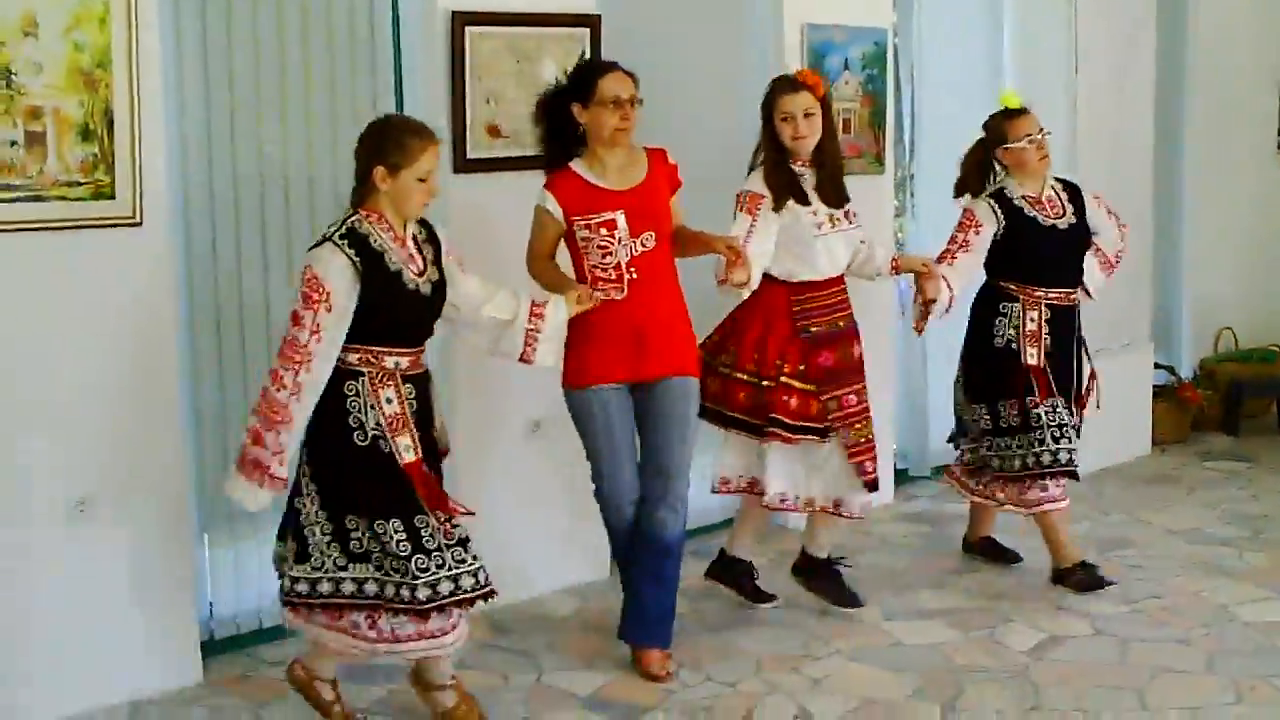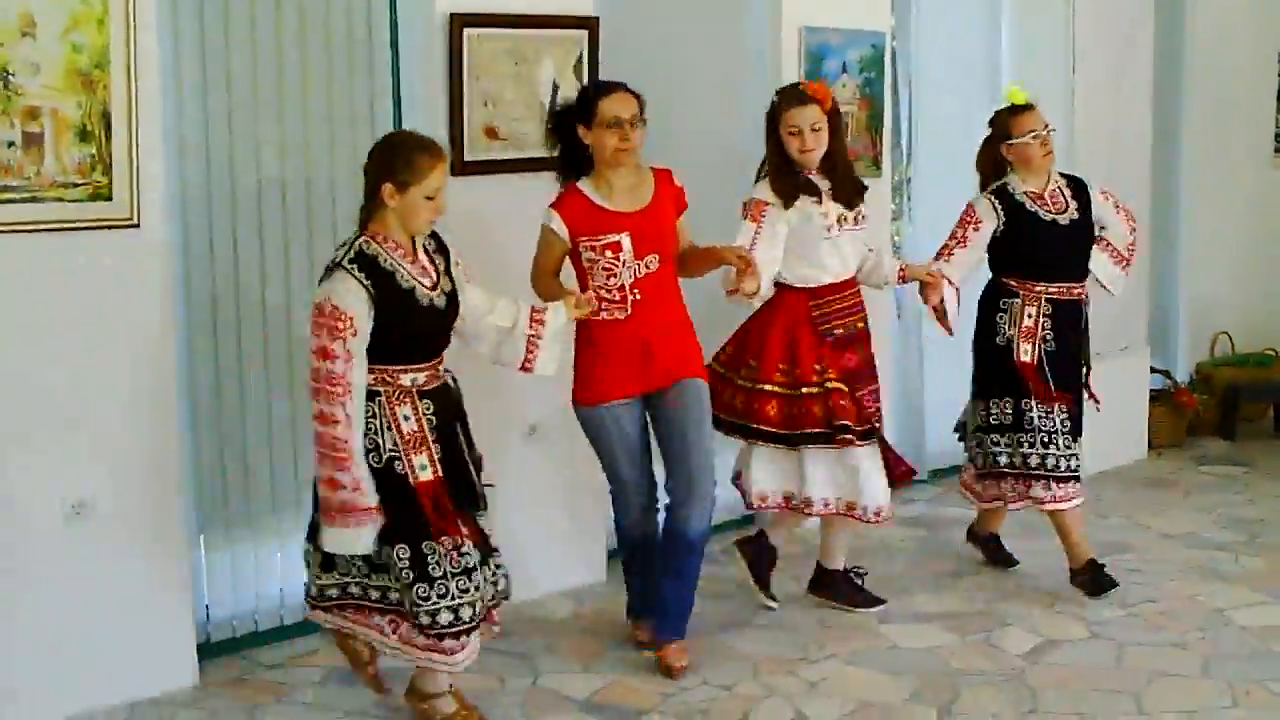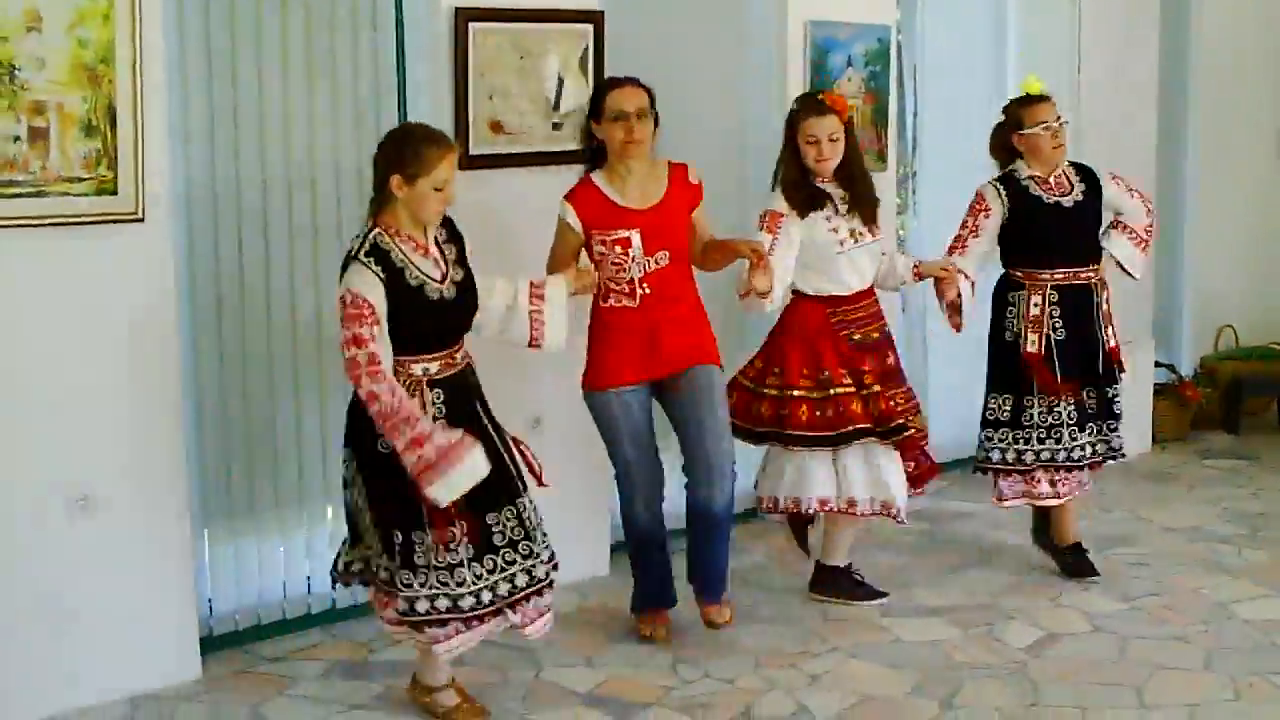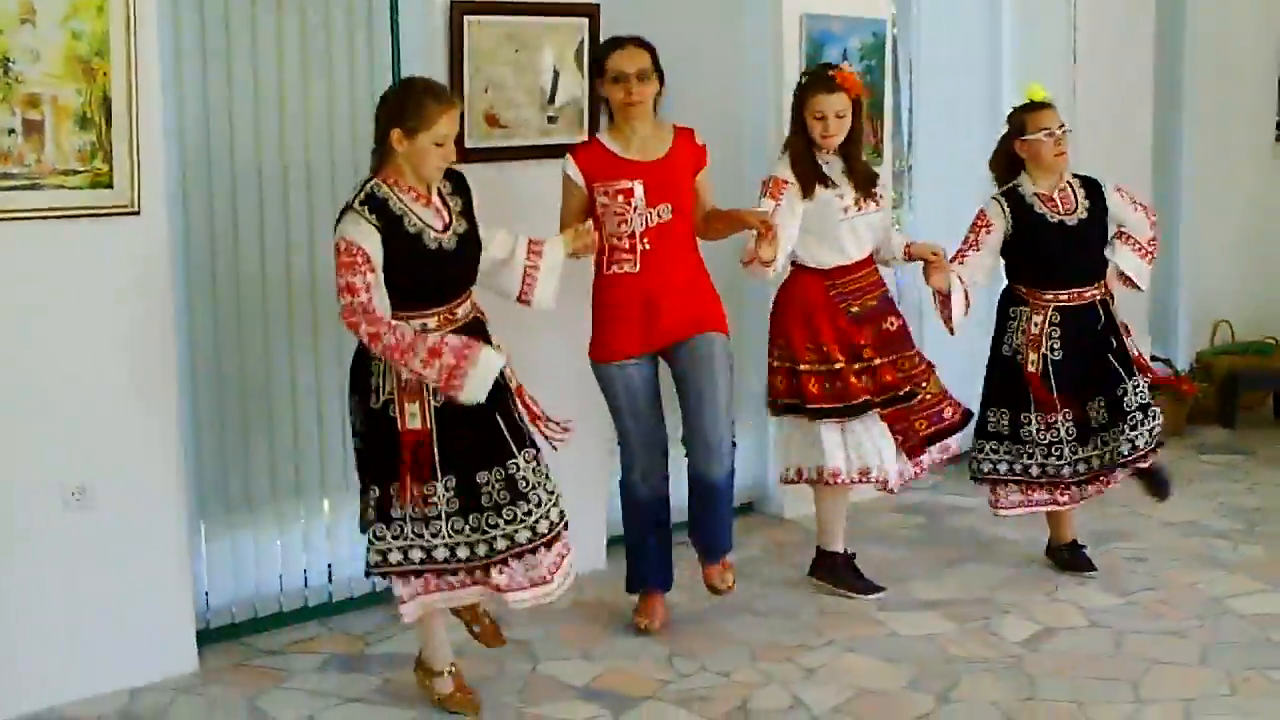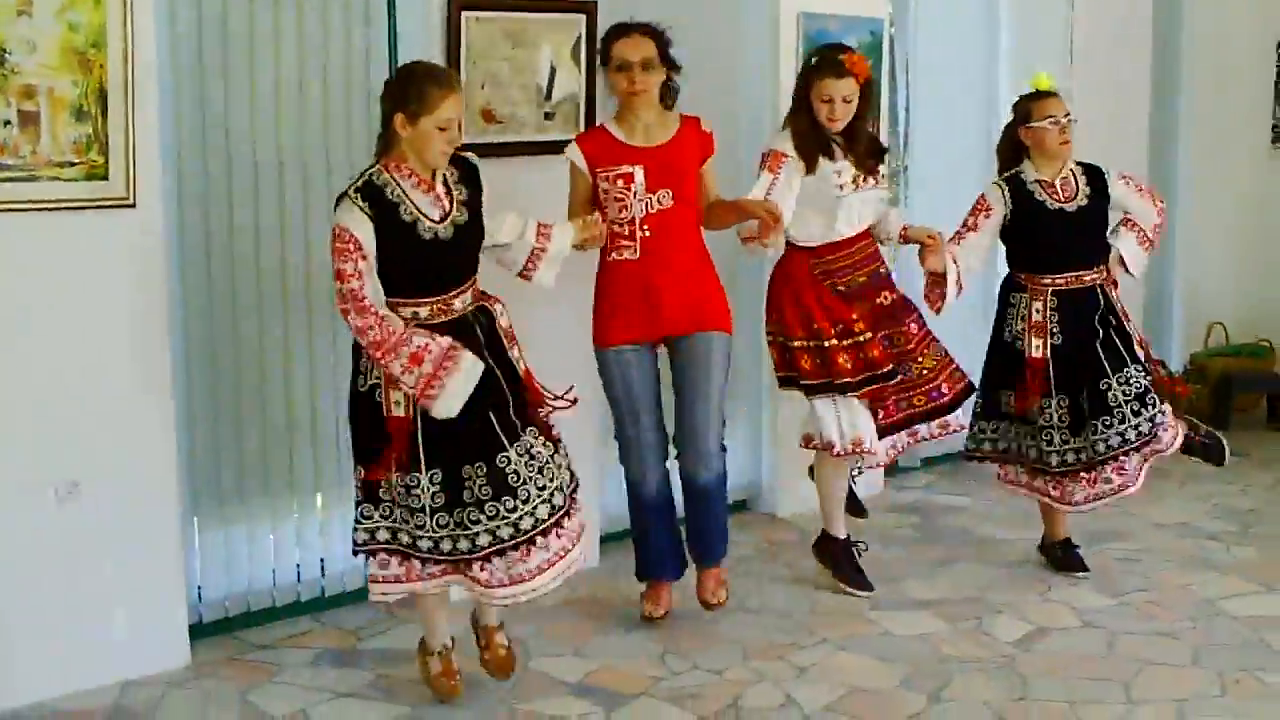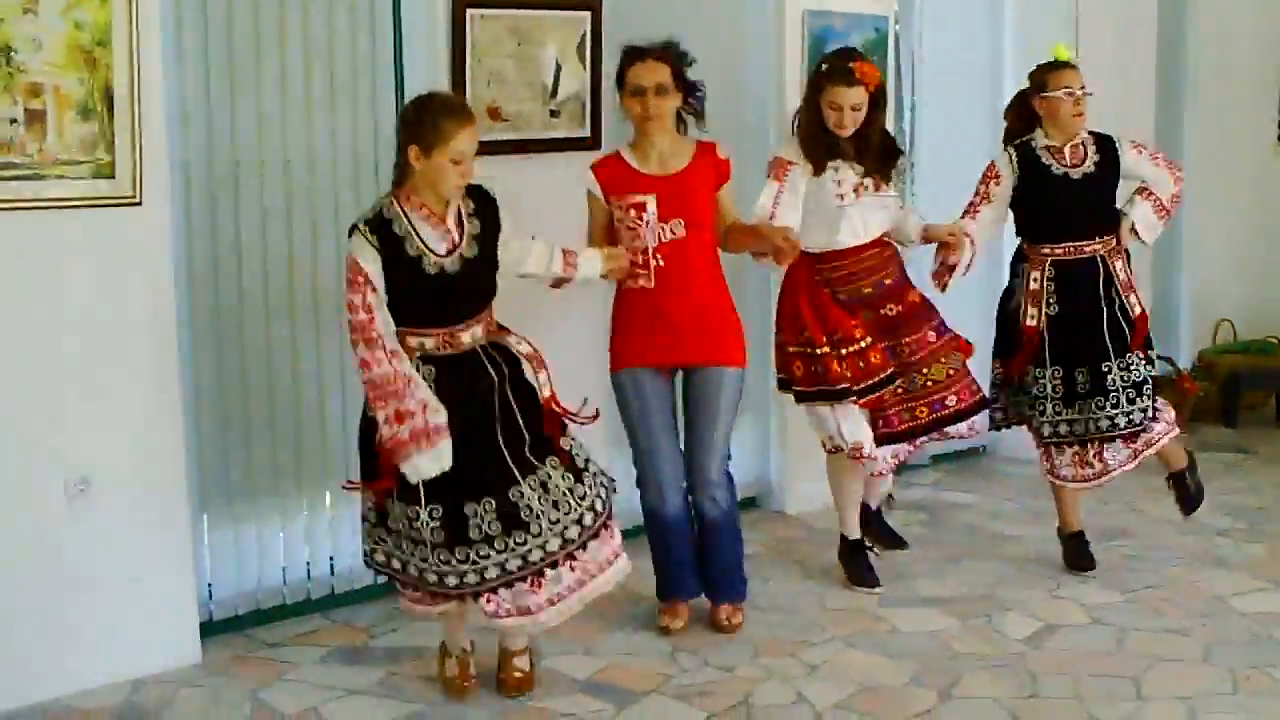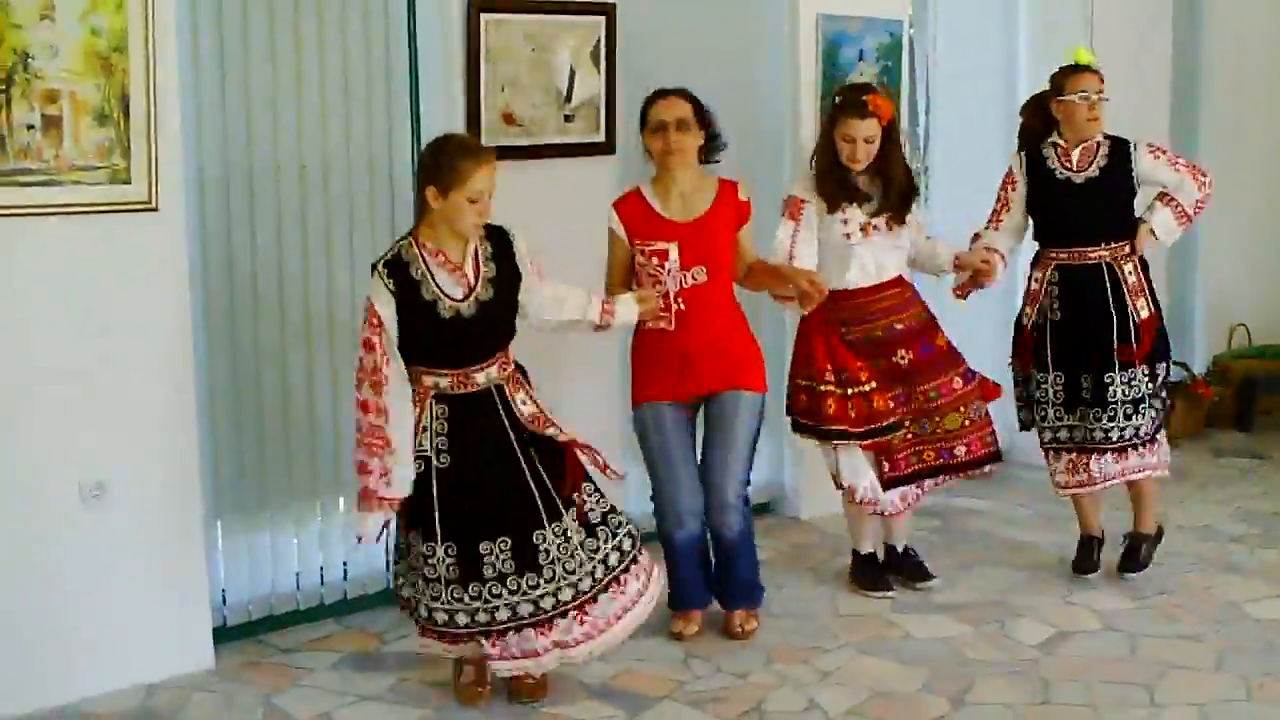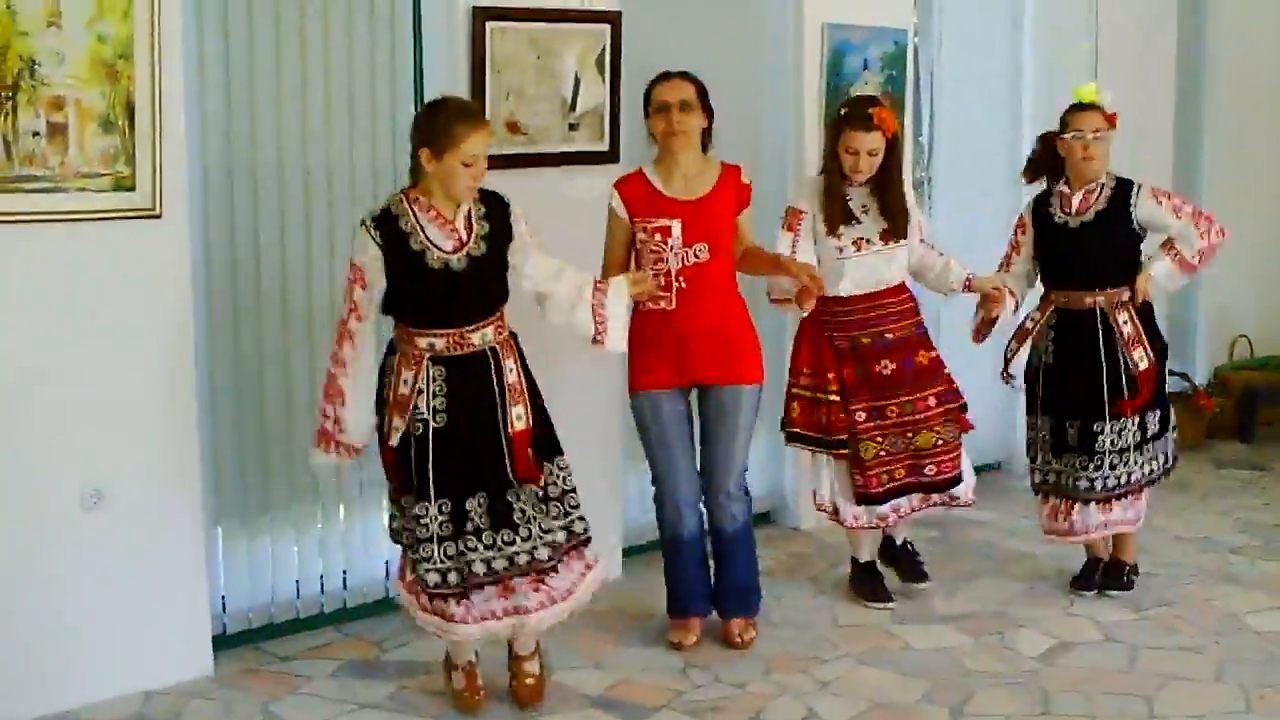
dt=0.1s
person 1, frame 1
left shoulder: (424, 240)
right shoulder: (341, 256)
left elbow: (478, 306)
right elbow: (301, 358)
left wrist: (562, 307)
right wrist: (266, 455)
left hip: (407, 410)
right hip: (363, 417)
left knee: (370, 560)
right knee: (420, 549)
left ankle: (315, 668)
person 1, frame 2
left shoulder: (434, 250)
right shoulder: (350, 279)
left elbow: (479, 322)
right elbow: (334, 390)
left wrist: (561, 314)
right wrist: (347, 488)
left hip: (437, 417)
right hip: (387, 432)
left knee: (430, 560)
right knee: (436, 559)
left ankle: (358, 624)
person 1, frame 3
left shoulder: (446, 237)
right shoulder: (367, 270)
left elbow: (485, 303)
right elbow: (372, 378)
left wrist: (561, 286)
right wrist: (438, 449)
left hip: (459, 401)
right hip: (405, 423)
left knee: (488, 536)
right knee: (436, 552)
person 1, frame 4
left shoulder: (455, 191)
right shoulder: (362, 221)
left elbow: (489, 255)
right elbow: (370, 324)
left wrist: (561, 245)
right wrist: (448, 360)
left hip: (469, 360)
right hip: (406, 380)
left knee: (498, 491)
right knee: (429, 515)
left ankle: (471, 593)
right ankle: (435, 662)
person 1, frame 5
left shoulder: (464, 176)
right shoulder: (360, 208)
left elbow: (498, 233)
right elbow: (363, 311)
left wrist: (569, 233)
right wrist: (436, 363)
left hip: (477, 352)
right hip: (404, 370)
left knee: (503, 481)
right knee: (424, 503)
left ankle: (490, 620)
right ankle: (436, 643)
person 1, frame 6
left shoulder: (482, 208)
right shoulder: (374, 239)
left elbow: (519, 255)
right elbow: (373, 347)
left wrist: (594, 260)
right wrist: (417, 426)
left hip: (496, 377)
right hip: (422, 391)
left knee: (525, 507)
right knee: (443, 529)
left ankle: (515, 640)
right ankle: (457, 643)
person 1, frame 7
left shoulder: (502, 249)
right shoulder: (392, 278)
left elbow: (548, 301)
right elbow: (381, 384)
left wrist: (625, 305)
right wrist: (384, 484)
left hip: (507, 414)
right hip: (436, 430)
left knee: (546, 542)
right knee: (459, 562)
left ankle: (530, 660)
right ankle: (473, 656)
person 1, frame 8
left shoulder: (498, 215)
right shoulder: (381, 236)
left elbow: (547, 279)
right elbow: (356, 333)
left wrist: (621, 293)
right wrist: (345, 422)
left hip: (498, 382)
right hip: (423, 394)
left knee: (520, 519)
right knee: (441, 532)
left ankle: (525, 651)
right ankle: (462, 656)
person 2, frame 1
left shoulder: (662, 169)
right shoulder: (562, 191)
right elbow: (539, 262)
left wrist: (711, 241)
right wrist: (571, 291)
left hip: (669, 350)
right hip: (597, 356)
left knee: (668, 489)
right knee: (619, 490)
left ankle: (648, 632)
right ankle: (640, 593)
person 2, frame 2
left shoulder: (667, 188)
right shoulder: (567, 210)
right elbow: (542, 281)
left wrist: (720, 256)
right wrist: (575, 301)
left hip: (676, 358)
right hip: (605, 371)
left knee: (695, 486)
right knee: (633, 497)
left ankle: (672, 627)
right ankle: (644, 606)
person 2, frame 3
left shoulder: (684, 182)
right shoulder: (581, 202)
right elbow: (559, 271)
left wrist: (737, 249)
left hip: (689, 346)
right hip: (616, 359)
left knee: (714, 468)
right knee: (640, 486)
left ankle: (710, 583)
right ankle: (649, 600)
person 2, frame 4
left shoulder: (688, 146)
right shoulder: (584, 162)
right elbow: (569, 239)
left wrist: (744, 218)
left hip: (694, 313)
right hip: (620, 325)
left knee: (711, 439)
right knee: (643, 458)
left ankle: (713, 544)
right ankle: (650, 582)
person 2, frame 5
left shoulder: (695, 135)
right shoulder: (590, 149)
right elbow: (576, 228)
left wrist: (748, 208)
left hip: (696, 304)
right hip: (622, 314)
left knee: (699, 443)
right knee: (642, 450)
left ankle: (709, 556)
right ankle: (659, 572)
person 2, frame 6
left shoulder: (712, 161)
right shoulder: (606, 175)
right elbow: (597, 253)
left wrist: (768, 235)
left hip: (712, 337)
right hip: (639, 344)
left knee: (707, 475)
right knee: (660, 480)
left ankle: (725, 589)
right ankle: (678, 590)
person 2, frame 7
left shoulder: (732, 199)
right shoulder: (627, 212)
right elbow: (615, 292)
left wrist: (787, 275)
left hip: (732, 366)
right hip: (659, 375)
left knee: (723, 496)
right knee: (678, 507)
left ankle: (741, 596)
right ankle: (690, 598)
person 2, frame 8
left shoulder: (733, 183)
right shoulder: (630, 192)
right elbow: (610, 275)
left wrist: (787, 265)
left hip: (729, 351)
right hip: (656, 359)
left knee: (725, 488)
right knee: (676, 494)
left ankle: (739, 604)
right ankle: (689, 604)
person 3, frame 1
left shoulder: (829, 180)
right shoulder: (764, 186)
right elbow: (746, 255)
left wrist: (898, 262)
right wrist: (737, 272)
left hip: (830, 318)
right hip: (786, 323)
left knee: (786, 455)
right knee: (829, 449)
left ankle: (734, 560)
right ankle: (816, 560)
person 3, frame 2
left shoulder: (841, 184)
right shoulder: (772, 194)
right elbow: (758, 266)
left wrist: (905, 271)
right wrist: (749, 283)
left hip: (843, 322)
right hip: (797, 327)
left knee: (827, 454)
right knee: (842, 451)
left ankle: (765, 542)
right ankle: (831, 573)
person 3, frame 3
left shoulder: (856, 191)
right shoulder: (787, 203)
right elbow: (772, 272)
left wrist: (921, 269)
right wrist: (760, 285)
left hip: (864, 328)
right hip: (817, 335)
left knee: (871, 449)
right knee: (859, 453)
left ankle: (807, 511)
right ankle: (831, 570)
person 3, frame 4
left shoulder: (854, 167)
right shoulder: (789, 174)
right elbow: (770, 235)
left wrist: (910, 249)
right wrist: (763, 253)
left hip: (867, 297)
right hip: (818, 305)
left knee: (903, 405)
right knee: (850, 426)
left ankle: (827, 485)
right ankle: (832, 555)
person 3, frame 5
left shoulder: (860, 144)
right shoulder: (788, 150)
right elbow: (767, 209)
left wrist: (908, 231)
right wrist: (759, 229)
left hip: (865, 273)
right hip: (814, 281)
left knee: (901, 383)
right knee: (846, 403)
left ankle: (835, 477)
right ankle: (834, 539)
person 3, frame 6
left shoulder: (875, 149)
right shoulder: (794, 157)
right elbow: (774, 222)
left wrist: (928, 232)
left hip: (882, 279)
right hip: (826, 287)
left knee: (905, 399)
right knee: (855, 412)
left ankle: (870, 507)
right ankle: (853, 541)
person 3, frame 7
left shoulder: (892, 184)
right shoulder: (810, 193)
right elbow: (792, 262)
left wrist: (958, 258)
right wrist: (793, 288)
left hip: (902, 316)
right hip: (842, 327)
left knee: (927, 433)
right knee: (868, 446)
left ankle: (896, 547)
right ankle: (864, 556)
person 3, frame 8
left shoulder: (896, 194)
right shoulder: (811, 201)
left elbow: (920, 255)
right elbow: (787, 271)
left wrist: (969, 282)
right wrist: (796, 290)
left hip: (898, 326)
right hip: (836, 335)
left knee: (918, 442)
right knee: (859, 453)
left ankle: (895, 536)
right ankle: (864, 563)
person 4, frame 1
left shoulder: (1072, 194)
right shoulder: (988, 208)
left elbow: (1113, 234)
right elbow: (956, 262)
left wrist: (1083, 277)
right wrist: (931, 291)
left hip: (1059, 329)
right hip: (1012, 333)
left knee: (1020, 445)
right knee: (1037, 441)
left ankle: (978, 534)
right ankle: (1066, 560)
person 4, frame 2
left shoulder: (1081, 192)
right shoulder: (991, 205)
left elbow: (1125, 229)
right elbow: (953, 262)
left wrist: (1093, 270)
right wrist: (936, 293)
left hip: (1067, 325)
right hip: (1017, 329)
left knee: (1025, 439)
right knee: (1040, 433)
left ankle: (985, 527)
right ankle: (1082, 558)
person 4, frame 3
left shoulder: (1091, 179)
right shoulder: (999, 193)
left elbow: (1141, 212)
right elbow: (966, 254)
left wrist: (1109, 255)
right wrist: (951, 286)
left hip: (1085, 313)
right hip: (1031, 318)
left knee: (1086, 419)
right knee: (1046, 424)
left ankle: (1048, 516)
right ankle: (1066, 539)
person 4, frame 4
left shoulder: (1096, 191)
right shoulder: (1003, 206)
left elbow: (1145, 222)
right elbow: (966, 264)
left wrist: (1118, 268)
right wrist: (946, 285)
left hip: (1093, 324)
right hip: (1035, 331)
left knee: (1124, 412)
right knee: (1043, 434)
left ankle: (1141, 456)
right ankle: (1063, 536)
person 4, frame 5
left shoulder: (1099, 180)
right shoulder: (1004, 193)
left elbow: (1150, 209)
right elbow: (964, 246)
left wrist: (1119, 253)
right wrist: (937, 260)
left hip: (1096, 311)
right hip: (1036, 320)
left knee: (1129, 404)
right knee: (1047, 428)
left ankle: (1183, 432)
right ankle: (1056, 538)
person 4, frame 6
left shoulder: (1112, 151)
right shoulder: (1013, 161)
left elbow: (1170, 177)
right elbow: (979, 220)
left wrist: (1133, 223)
right wrist: (955, 252)
left hip: (1106, 286)
right hip: (1045, 293)
left knee: (1126, 389)
right knee: (1056, 406)
left ankle: (1178, 461)
right ankle: (1071, 528)
person 4, frame 7
left shoulder: (1128, 155)
right shoulder: (1028, 166)
left elbow: (1195, 183)
right elbow: (1002, 232)
left wrist: (1151, 227)
right wrist: (981, 268)
left hip: (1118, 291)
right hip: (1057, 298)
left knee: (1130, 404)
right knee: (1067, 414)
left ankle: (1146, 526)
right ankle: (1091, 531)
person 4, frame 8
left shoulder: (1135, 198)
right shoulder: (1038, 206)
left elbow: (1207, 232)
right elbow: (1016, 274)
left wrist: (1155, 275)
right wrist: (993, 309)
left hip: (1121, 336)
right hip: (1059, 340)
left knee: (1121, 450)
right knee: (1068, 454)
left ankle: (1125, 556)
right ankle: (1095, 553)
